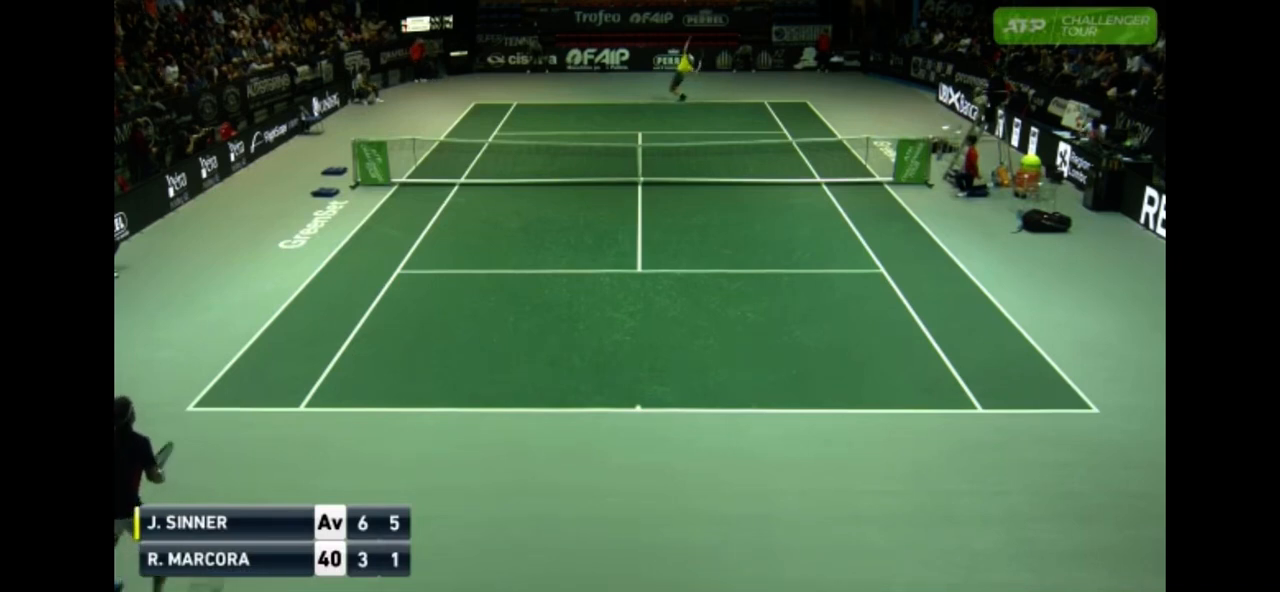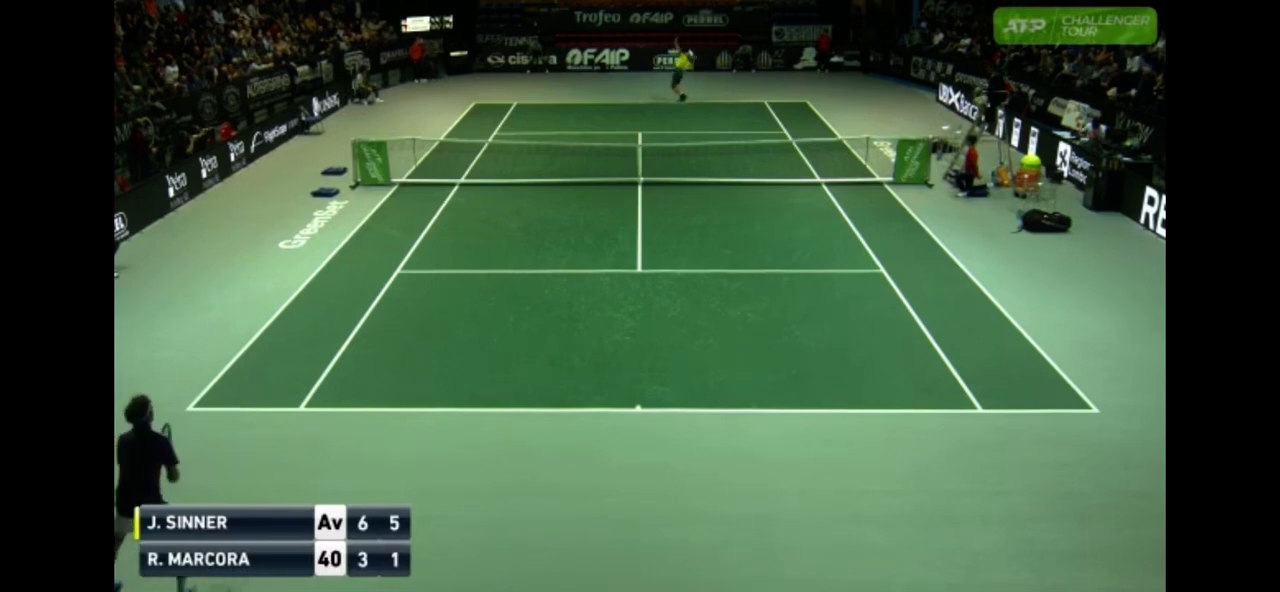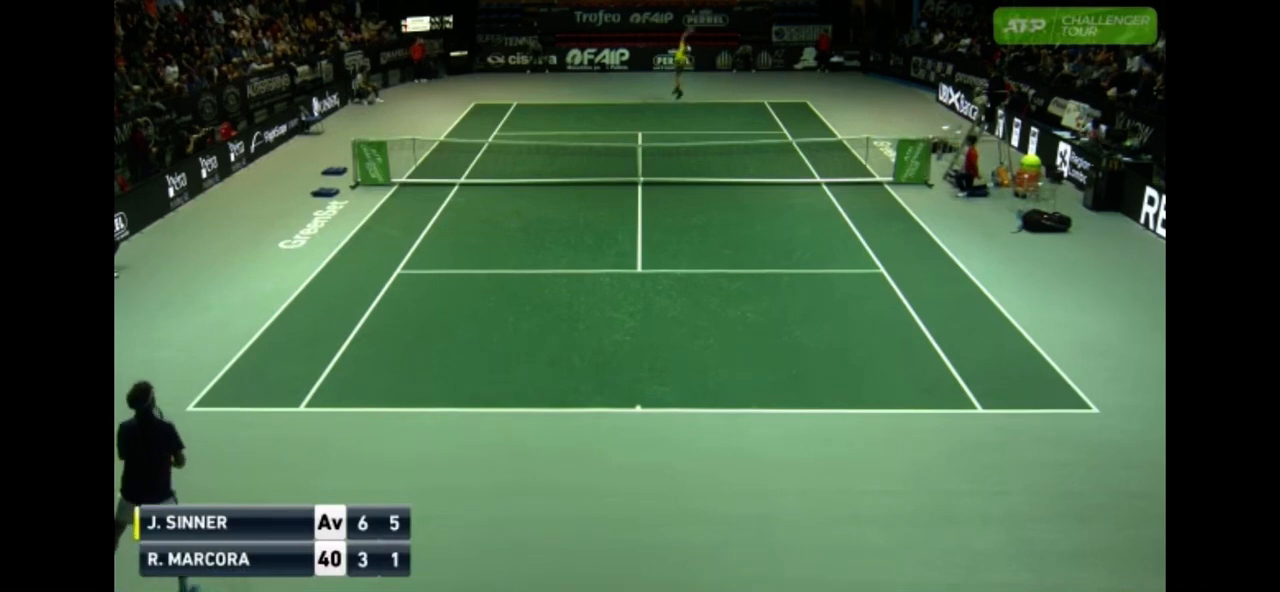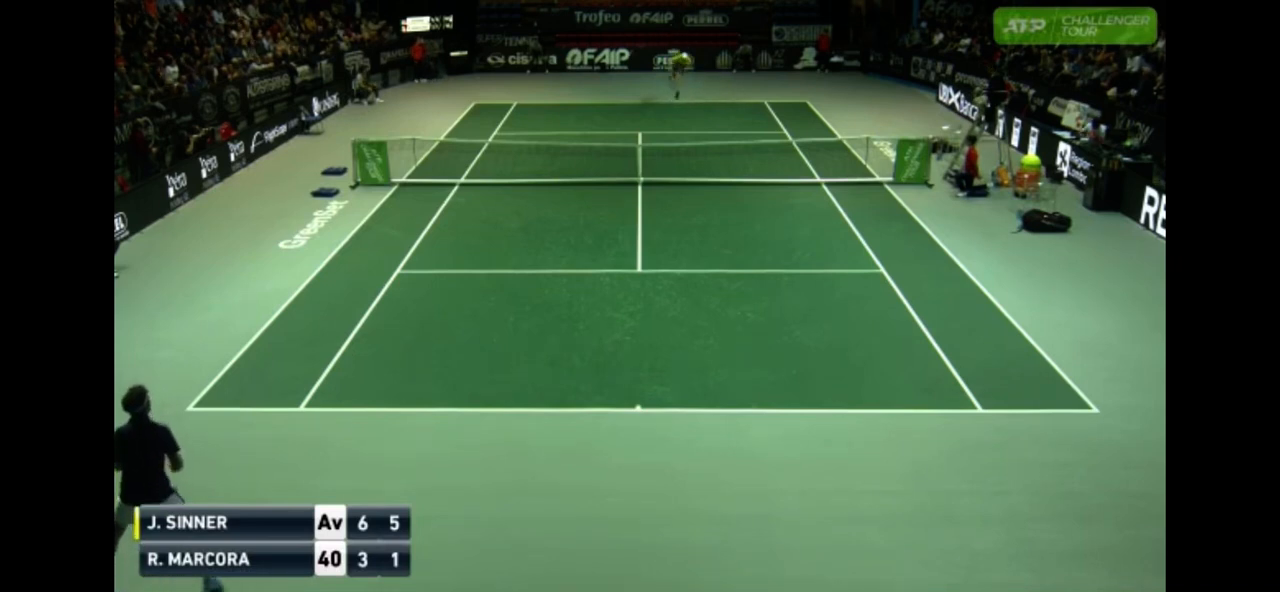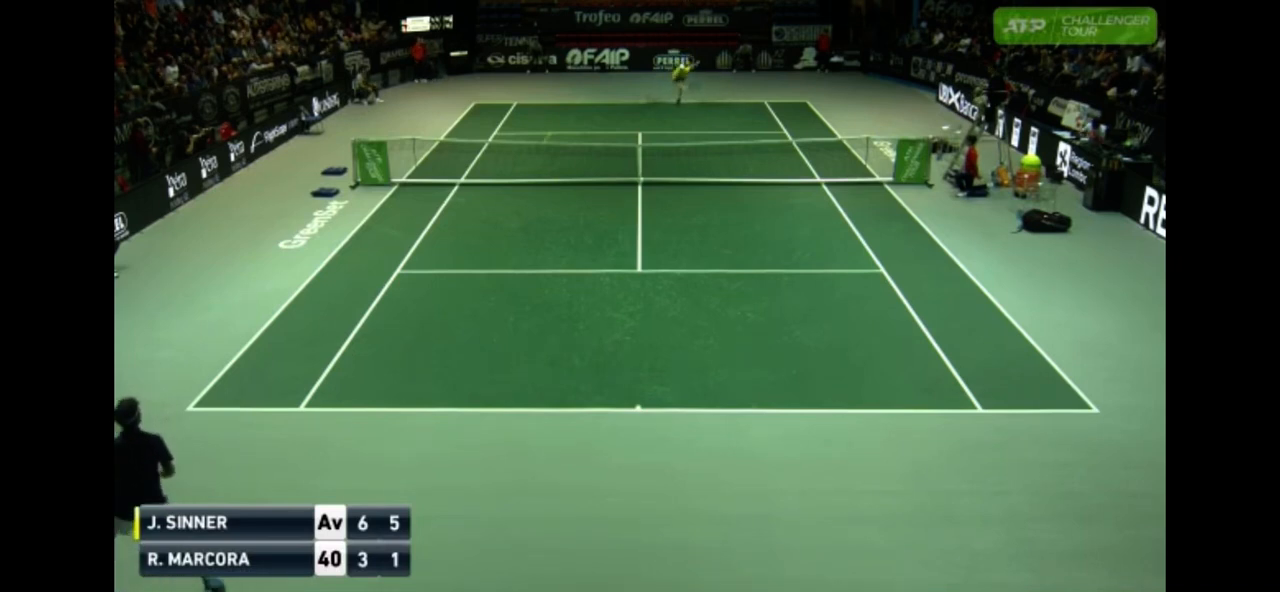
dt=0.2s
person 1, frame 1
right shoulder: (140, 442)
right elbow: (153, 477)
right wrist: (160, 473)
left hip: (113, 506)
right hip: (129, 508)
left knee: (114, 538)
person 1, frame 2
left shoulder: (123, 441)
right shoulder: (161, 442)
right elbow: (174, 476)
right wrist: (168, 475)
left hip: (125, 505)
right hip: (152, 506)
left knee: (117, 541)
person 1, frame 3
left shoulder: (125, 428)
right shoulder: (165, 428)
left elbow: (123, 456)
right elbow: (181, 462)
left hip: (131, 494)
right hip: (160, 495)
left knee: (116, 531)
person 1, frame 4
left shoulder: (120, 434)
right shoulder: (161, 431)
left elbow: (117, 466)
right elbow: (178, 465)
left hip: (131, 497)
right hip: (160, 495)
left knee: (116, 533)
person 1, frame 5
left shoulder: (116, 445)
right shoulder: (154, 441)
left elbow: (116, 477)
right elbow: (170, 471)
left hip: (124, 508)
right hip: (154, 504)
